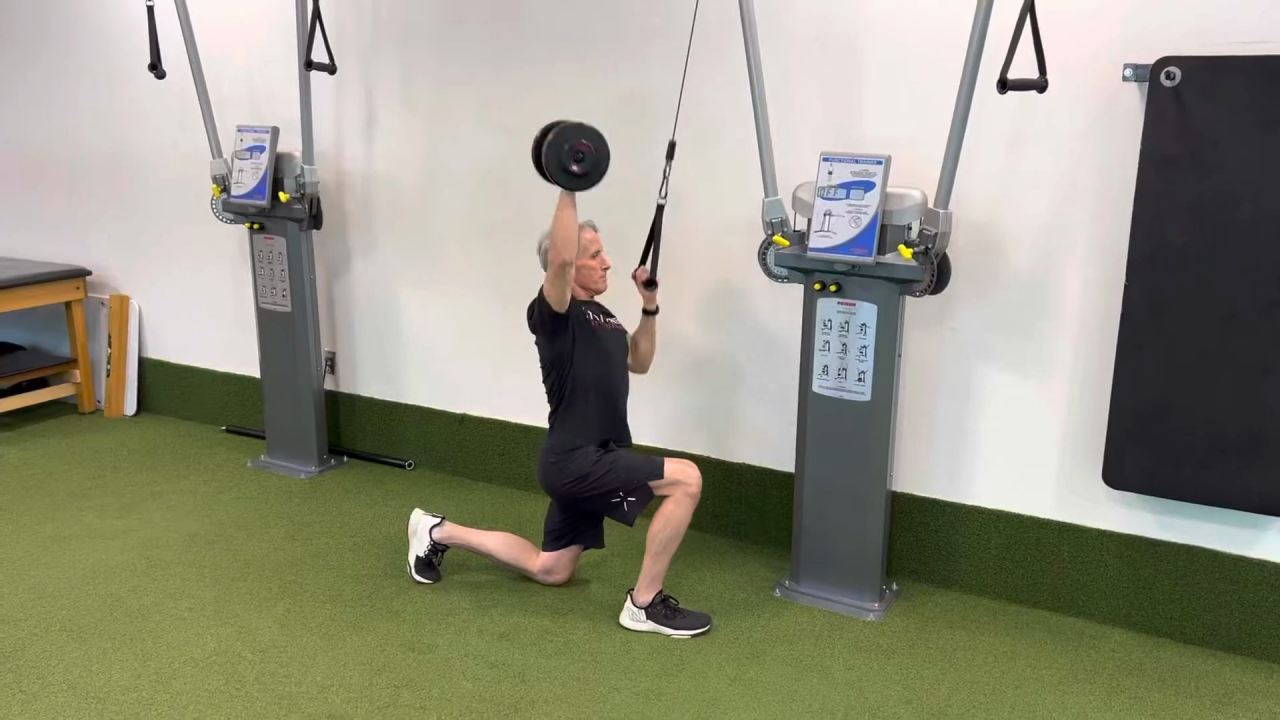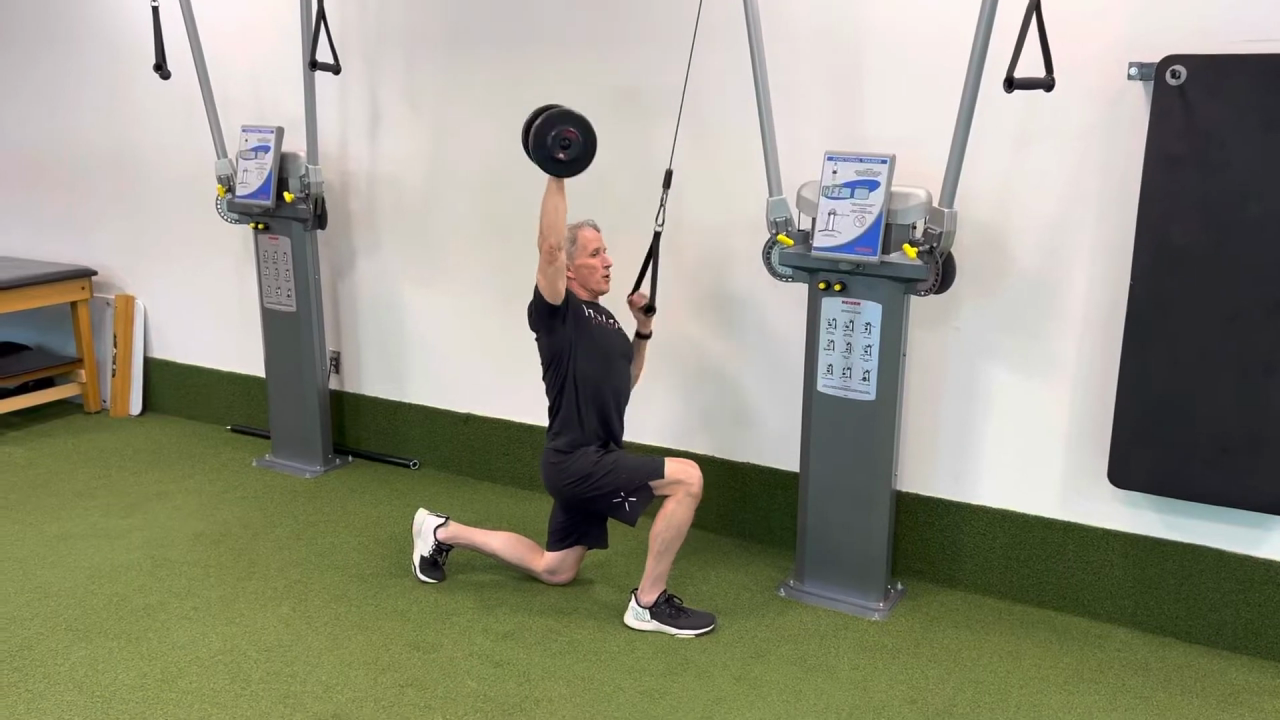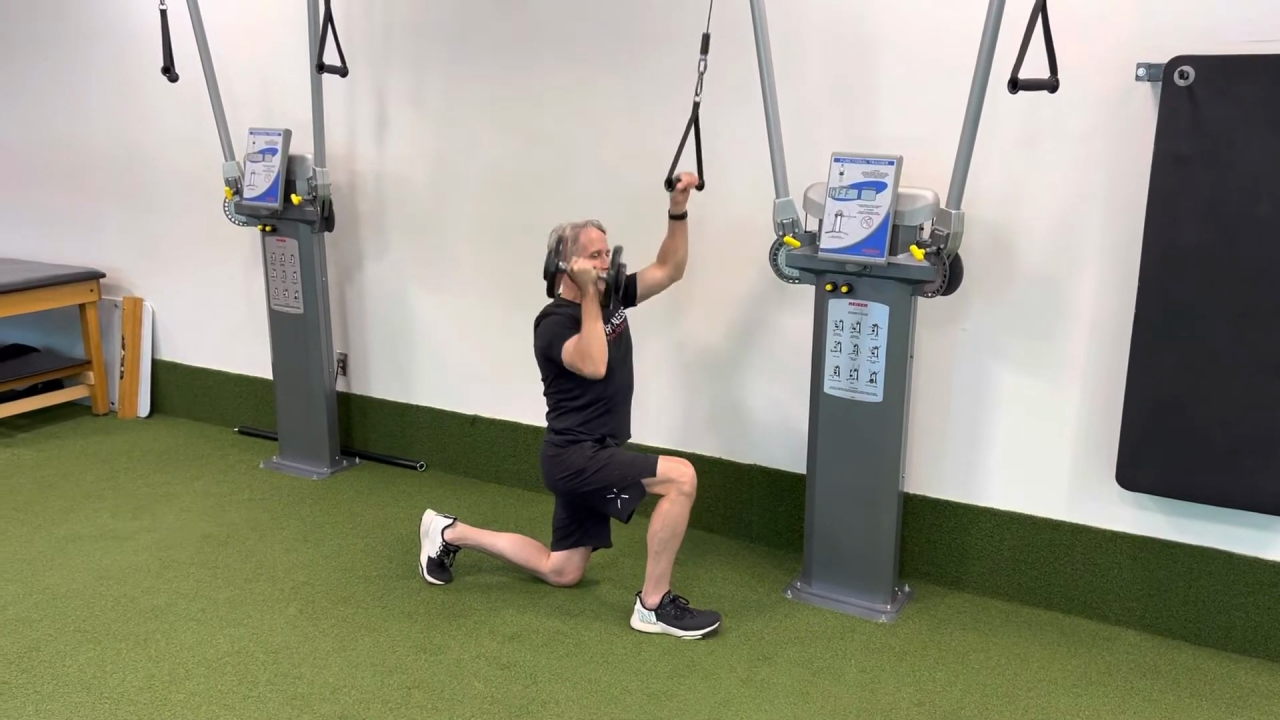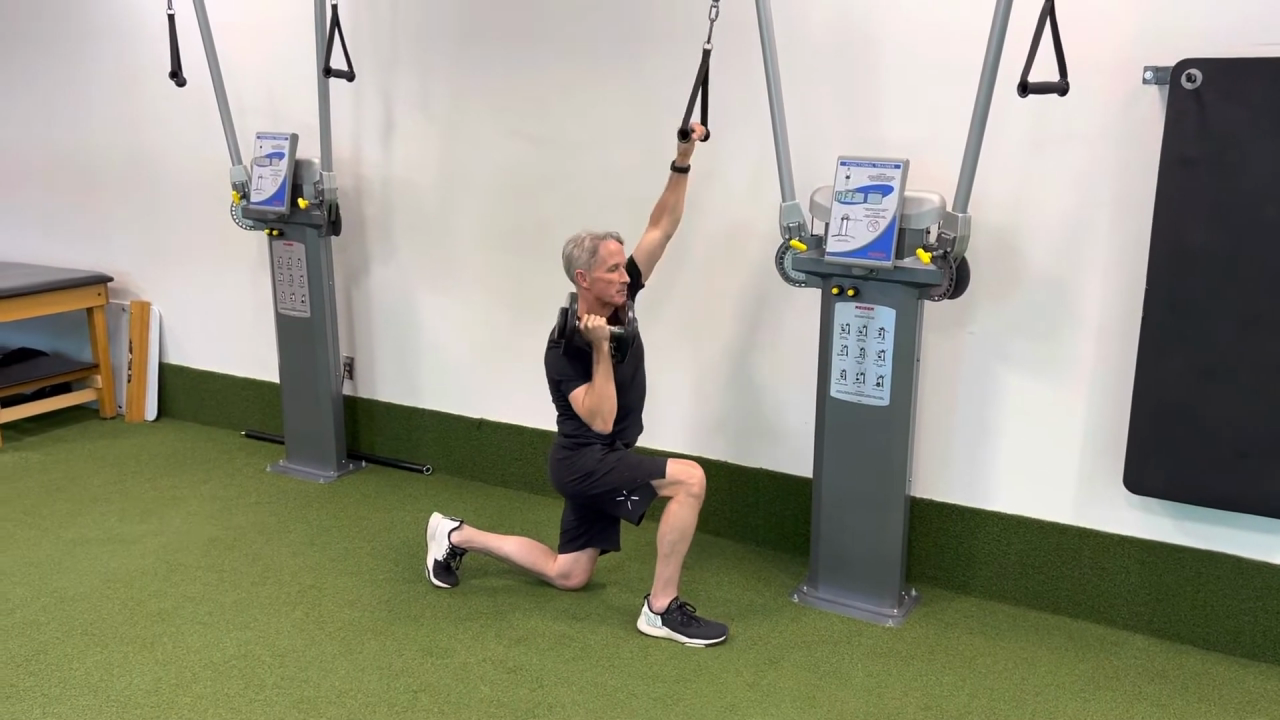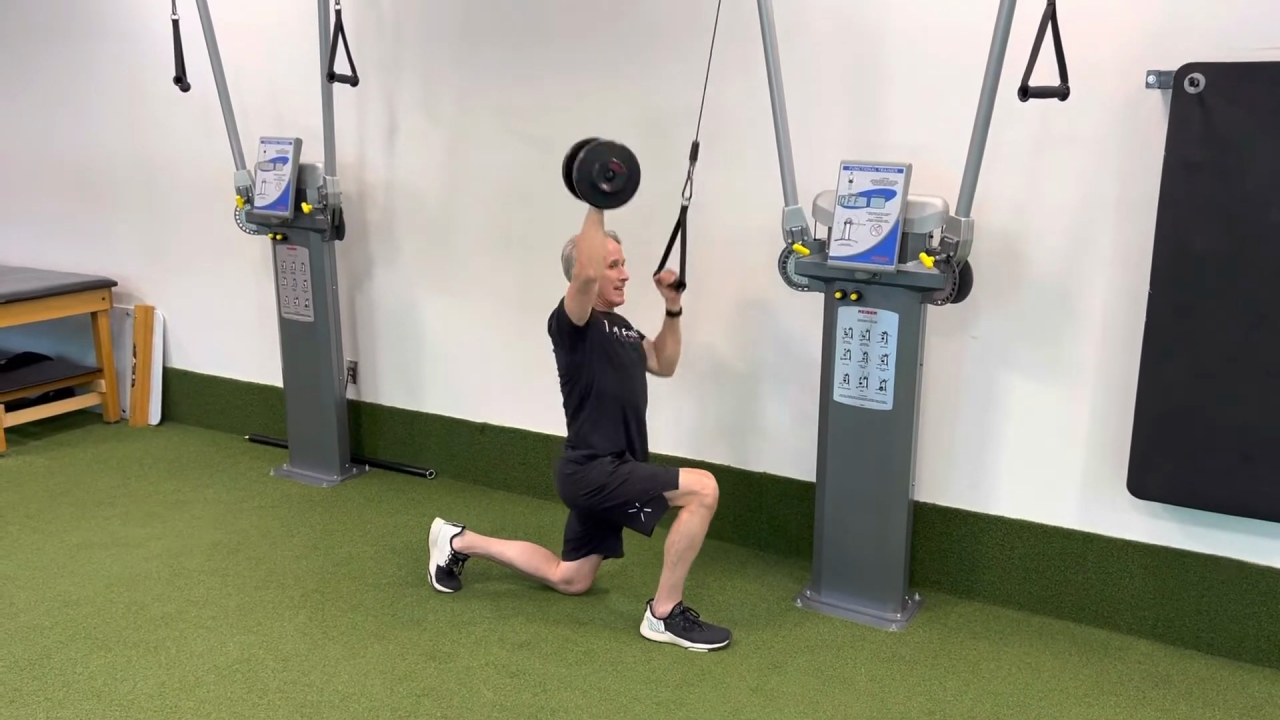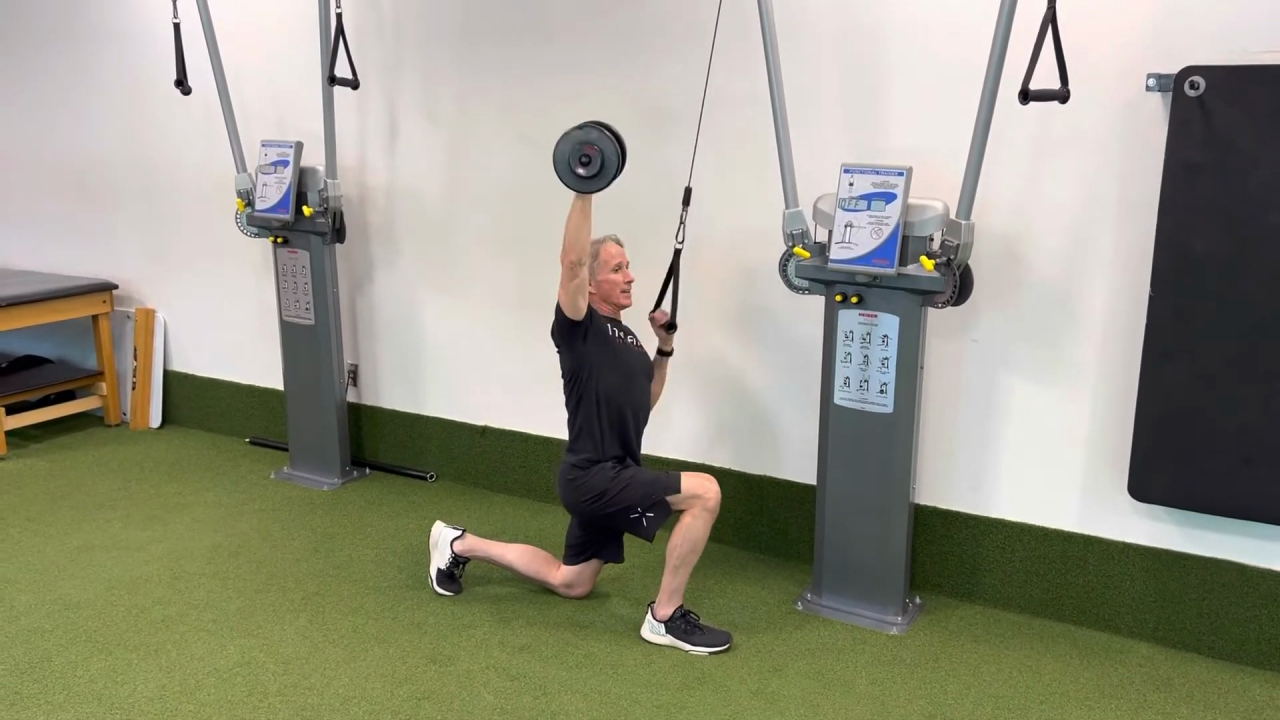
dt=0.7s
person 1, frame 1
left shoulder: (598, 315)
right shoulder: (549, 311)
left elbow: (640, 362)
right elbow: (563, 260)
left wrist: (648, 304)
right wrist: (567, 185)
left hip: (586, 460)
right hip: (577, 461)
left knee: (550, 570)
right knee: (686, 478)
left ankle: (438, 533)
right ankle: (645, 603)
person 1, frame 2
left shoulder: (599, 315)
right shoulder: (554, 310)
left elbow: (625, 375)
right elbow: (550, 248)
left wrist: (643, 329)
right wrist: (556, 174)
left hip: (588, 459)
right hip: (577, 460)
left knee: (554, 569)
right knee: (686, 479)
left ankle: (442, 533)
right ankle: (649, 603)
person 1, frame 3
left shoulder: (611, 295)
right shoulder: (553, 323)
left elbow: (670, 269)
right elbow: (594, 366)
left wrist: (677, 210)
right wrist: (589, 295)
left hip: (593, 456)
right hip: (575, 457)
left knee: (561, 571)
right knee: (680, 477)
left ankle: (450, 533)
right ankle: (654, 604)
person 1, frame 4
left shoulder: (619, 302)
right shoulder: (566, 348)
left elbow: (661, 226)
right elbow: (601, 421)
left wrist: (682, 159)
right wrist: (601, 350)
left hip: (602, 461)
right hip: (585, 460)
left knee: (567, 574)
right knee: (689, 479)
left ankle: (456, 536)
right ankle: (662, 609)
person 1, frame 5
left shoulder: (619, 326)
right shoulder: (568, 321)
left elbow: (666, 364)
right elbow: (587, 278)
left wrist: (671, 304)
right wrist: (597, 202)
left hip: (605, 471)
right hip: (593, 471)
left knee: (569, 579)
right knee: (702, 489)
left ankle: (459, 543)
right ankle: (664, 614)
person 1, frame 6
left shoulder: (622, 334)
right shoulder: (577, 326)
left elbow: (645, 398)
right elbow: (571, 263)
left wrist: (665, 346)
right wrist: (583, 191)
left hip: (607, 476)
right hip: (594, 477)
left knee: (570, 582)
right knee: (704, 493)
left ankle: (459, 545)
right ankle: (665, 617)
